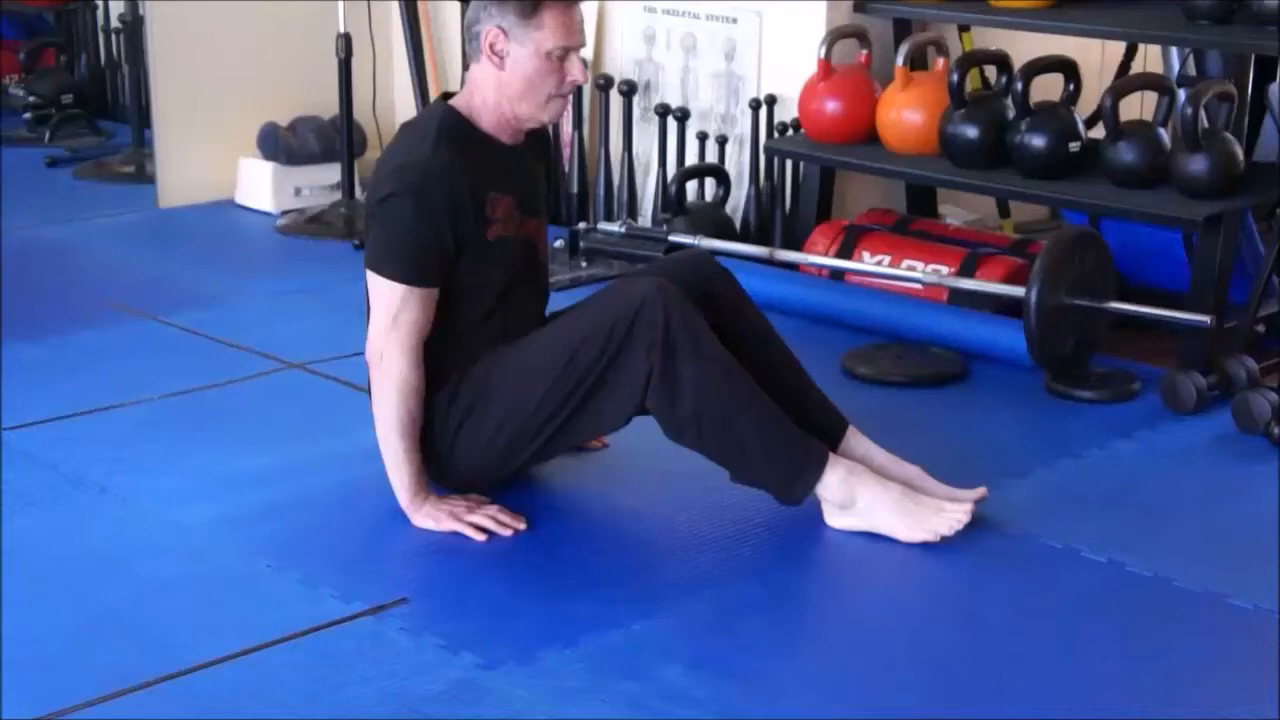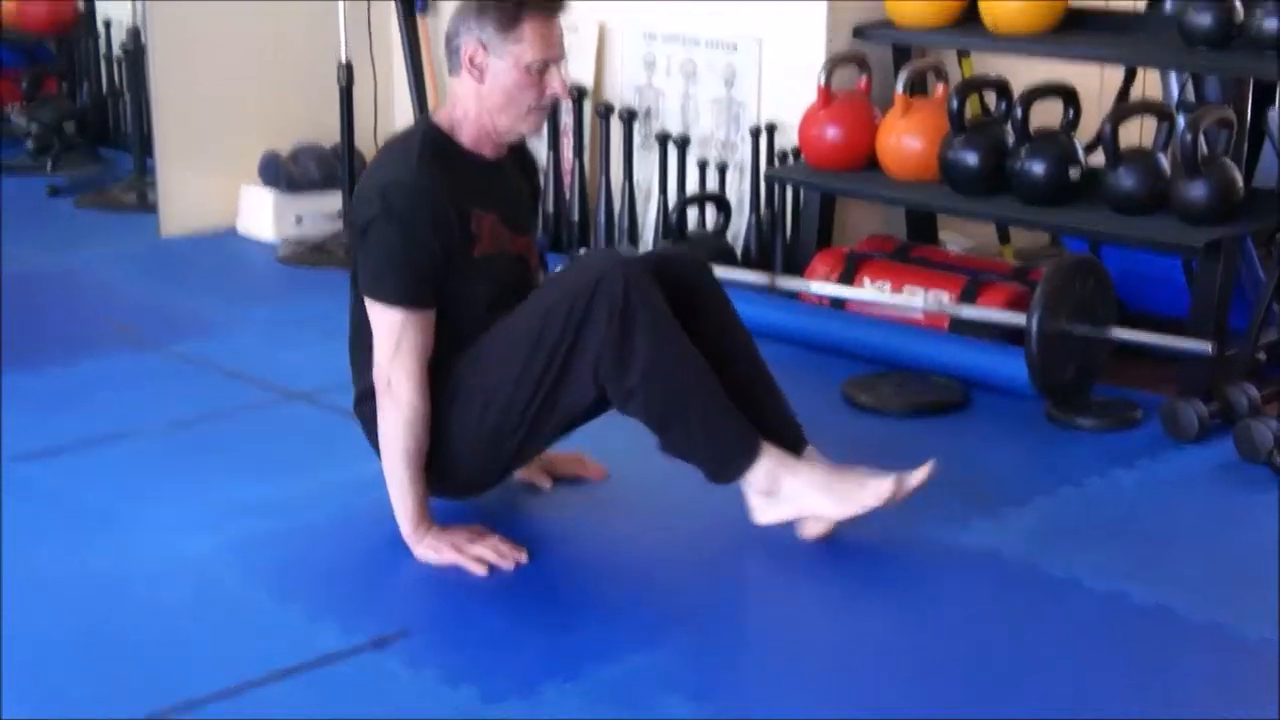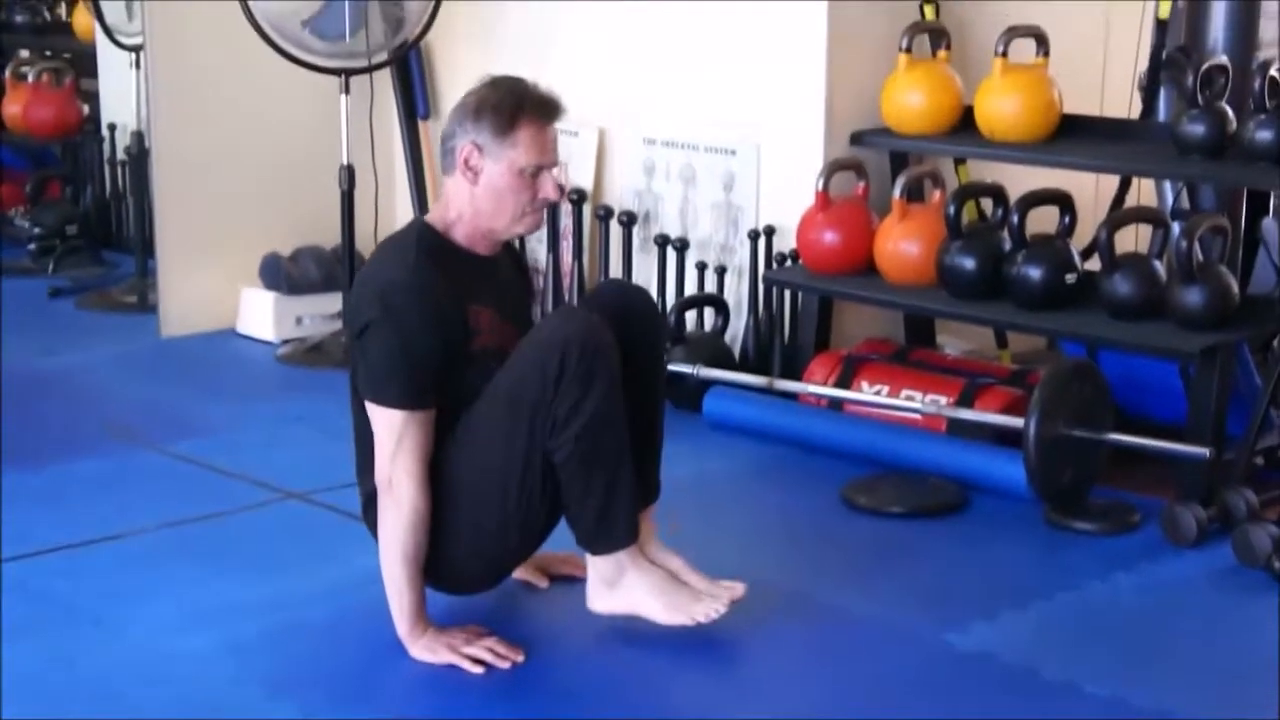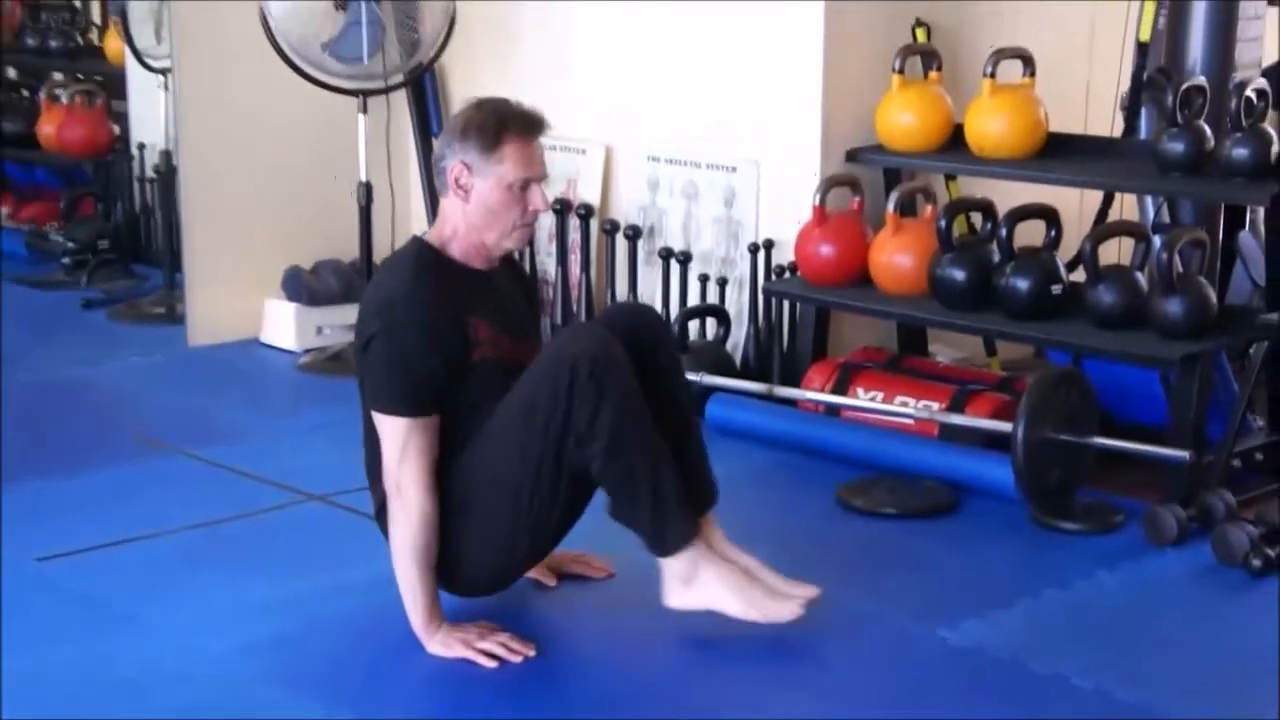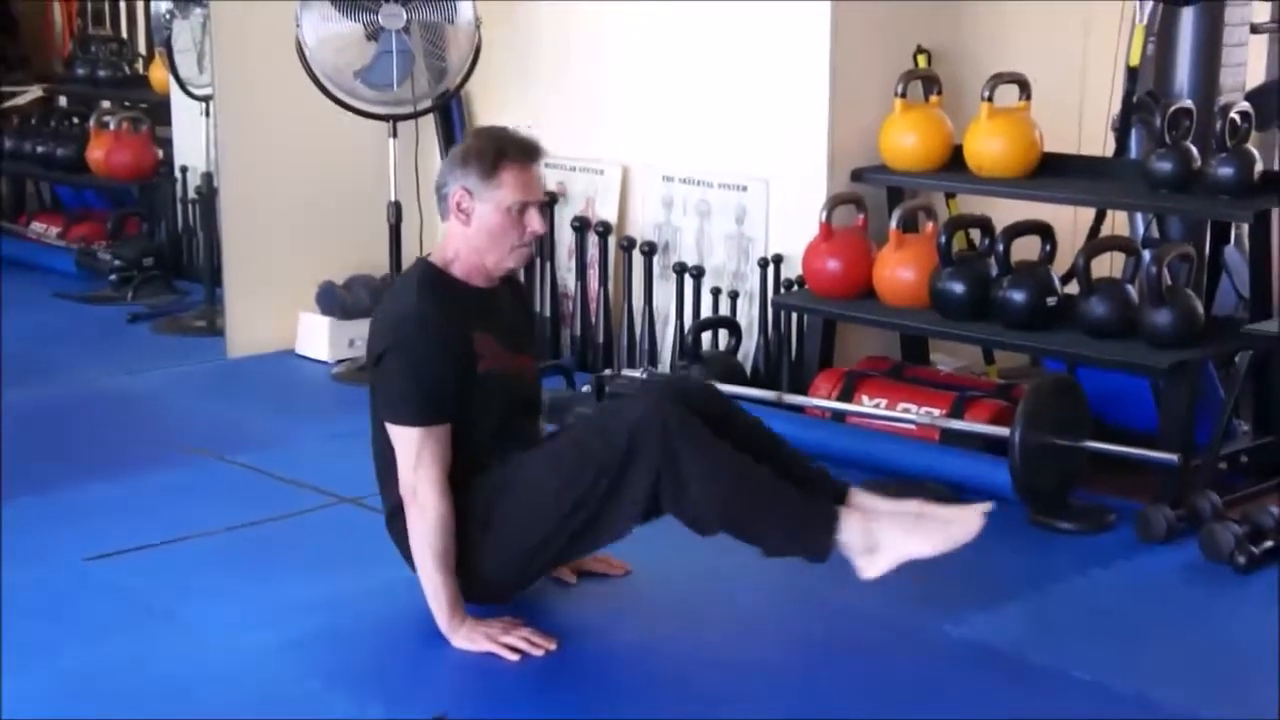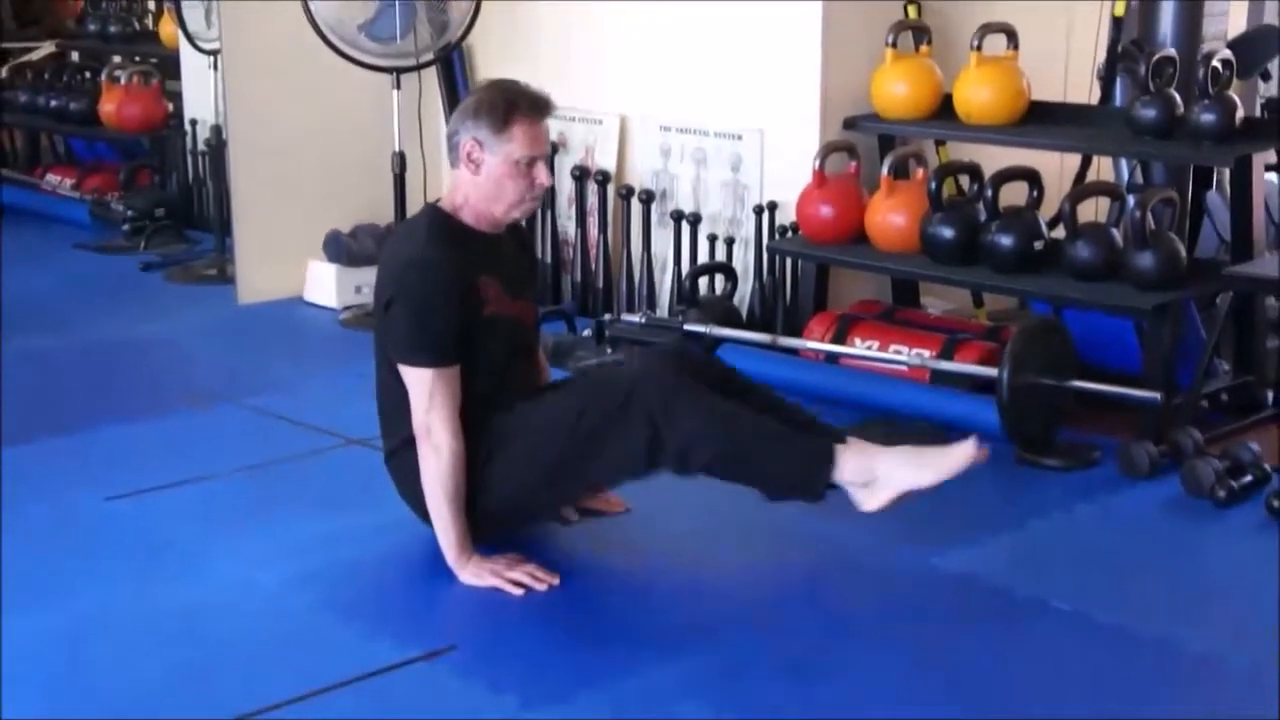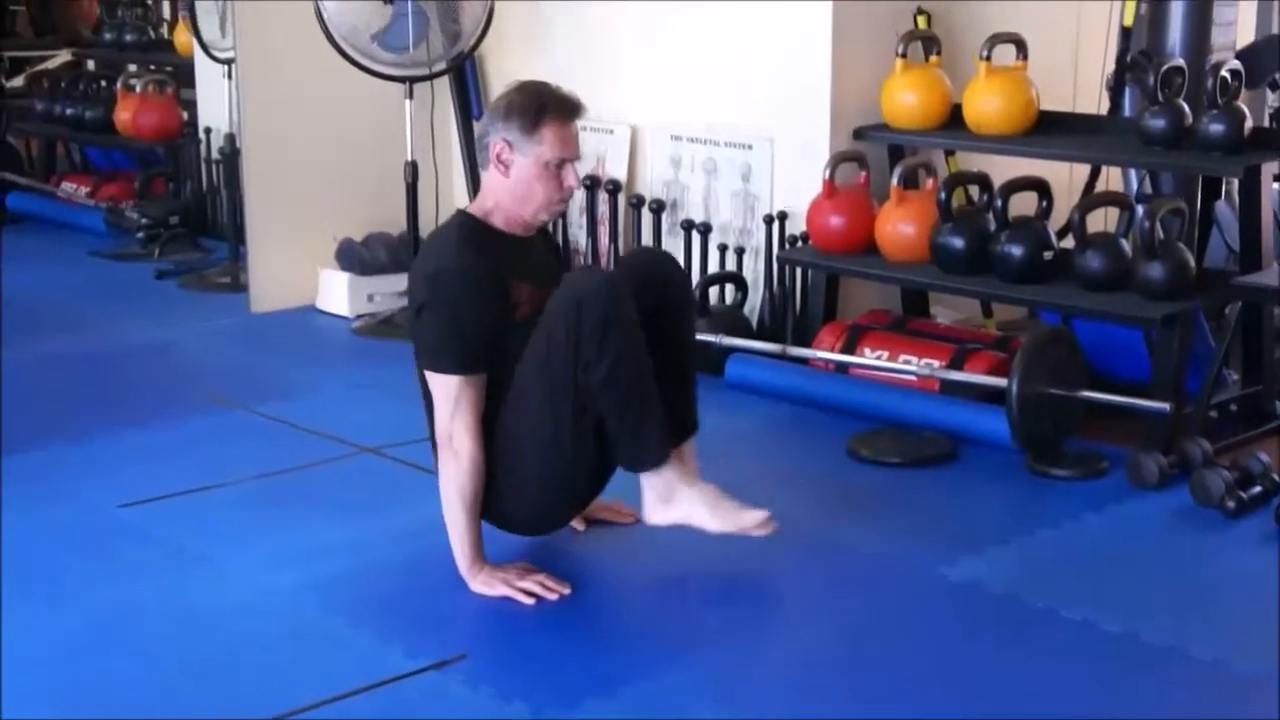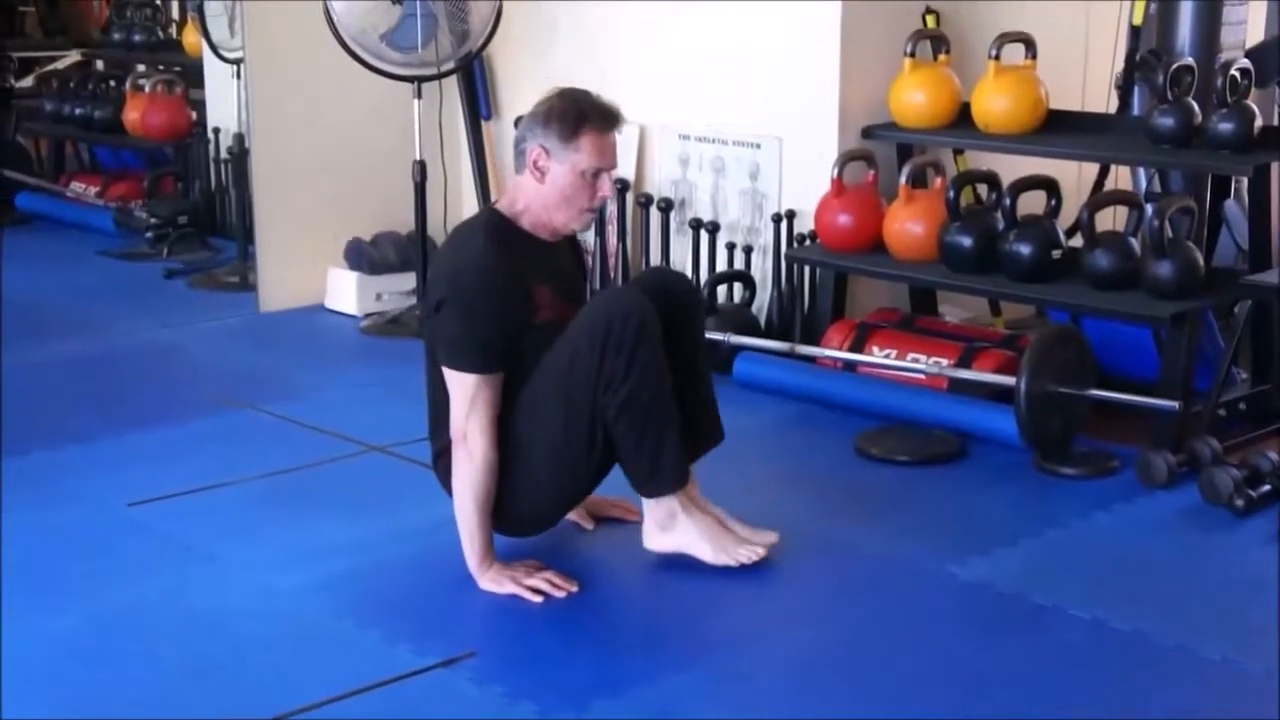
dt=0.5s
person 1, frame 1
left shoulder: (528, 143)
right shoulder: (427, 172)
right elbow: (390, 346)
left wrist: (553, 405)
right wrist: (417, 499)
left hip: (508, 383)
right hip: (456, 422)
left knee: (696, 280)
right knee: (649, 315)
left ankle: (847, 453)
right ankle: (837, 488)
person 1, frame 2
left shoulder: (512, 164)
right shoulder: (411, 188)
right elbow: (397, 370)
left wrist: (523, 444)
right wrist: (418, 529)
left hip: (489, 408)
right hip: (442, 433)
left knee: (676, 275)
right knee: (610, 289)
left ankle: (794, 462)
right ankle: (765, 477)
person 1, frame 3
left shoulder: (502, 262)
right shoulder: (406, 286)
right elbow: (398, 468)
left wrist: (516, 546)
right wrist: (415, 630)
left hip: (490, 506)
right hip: (447, 534)
left knee: (625, 309)
right knee: (574, 344)
left ankle: (629, 542)
right ankle: (614, 570)
person 1, frame 4
left shoulder: (507, 277)
right shoulder: (409, 299)
right elbow: (406, 473)
left wrist: (531, 541)
right wrist: (430, 627)
left hip: (502, 510)
right hip: (462, 539)
left knee: (636, 328)
right knee: (585, 357)
left ankle: (696, 541)
right ankle: (684, 566)
person 1, frame 5
left shoulder: (505, 294)
right shoulder: (418, 320)
right elbow: (422, 484)
left wrist: (552, 529)
right wrist: (456, 623)
left hip: (509, 497)
right hip: (470, 538)
left knee: (682, 402)
right knee: (653, 433)
left ankle: (856, 514)
right ankle: (859, 535)
person 1, frame 6
left shoulder: (507, 239)
right shoulder: (426, 264)
right elbow: (434, 425)
left wrist: (561, 464)
right wrist: (463, 560)
left hip: (512, 440)
right hip: (460, 477)
left knee: (680, 367)
right knee: (651, 395)
left ankle: (859, 459)
right ankle: (855, 469)
person 1, frame 7
left shoulder: (535, 241)
right shoulder: (455, 267)
right elbow: (455, 430)
left wrist: (570, 494)
right wrist: (474, 568)
left hip: (557, 465)
right hip: (515, 483)
left knee: (654, 273)
right knee: (592, 295)
left ankle: (672, 470)
right ankle: (663, 484)
person 1, frame 8
left shoulder: (557, 243)
right shoulder: (479, 265)
right elbow: (470, 428)
left wrist: (571, 488)
right wrist: (483, 565)
left hip: (545, 460)
right hip: (509, 482)
left knee: (667, 293)
right knee: (621, 317)
left ankle: (676, 497)
right ankle: (668, 514)
